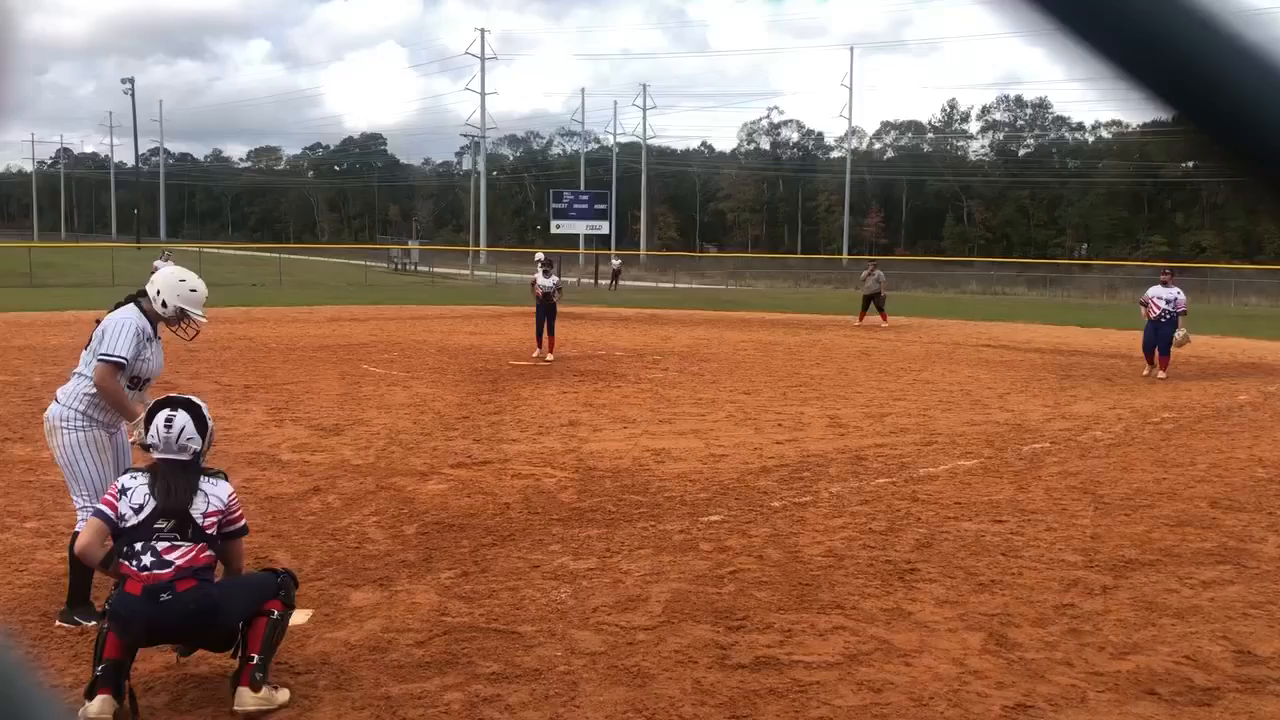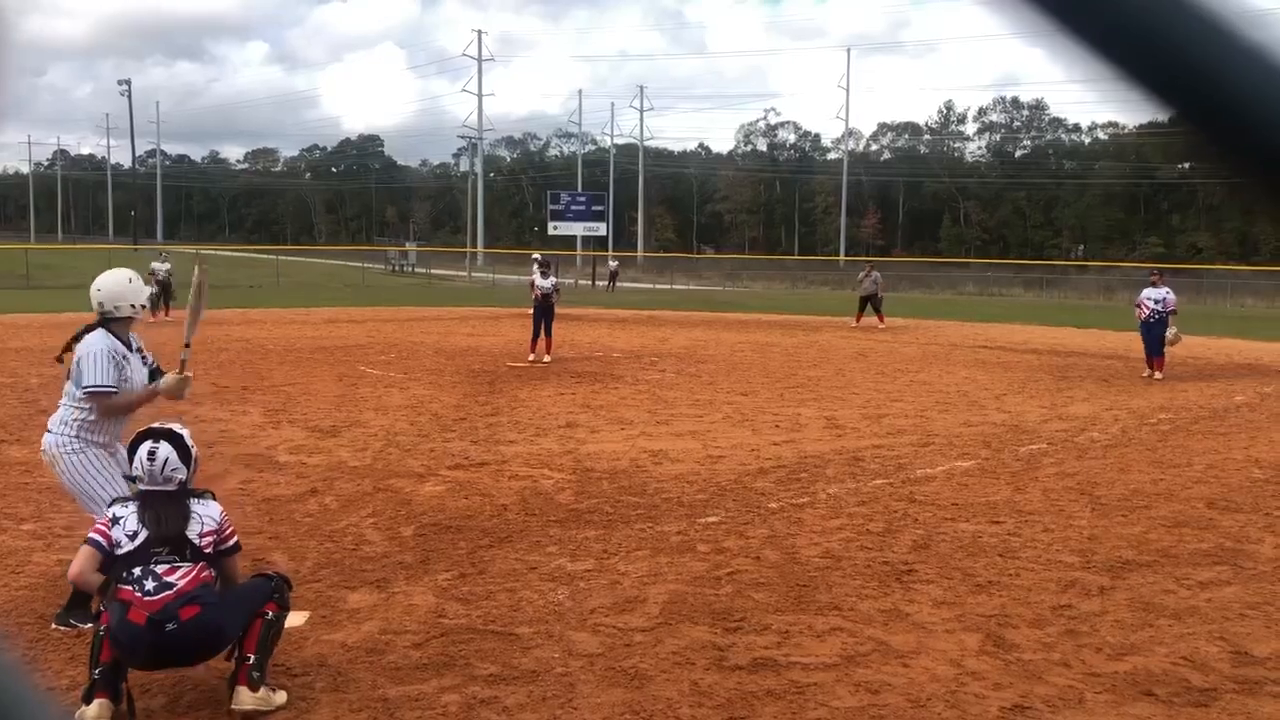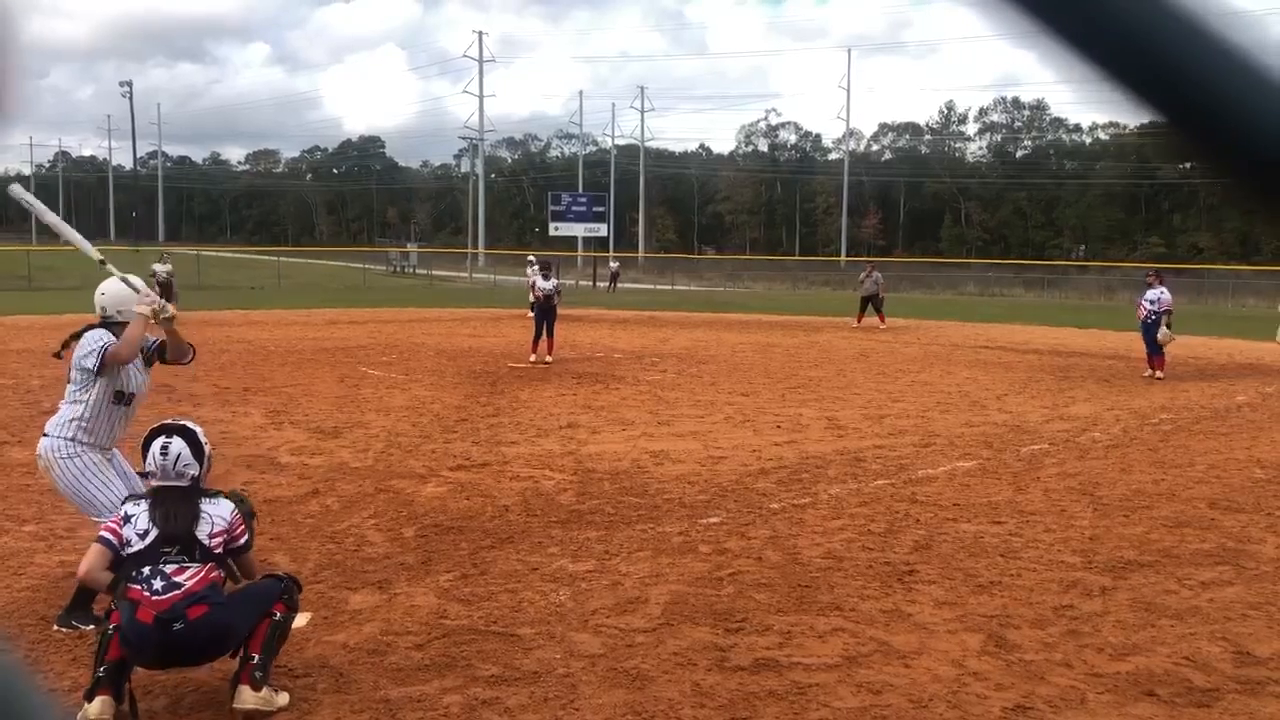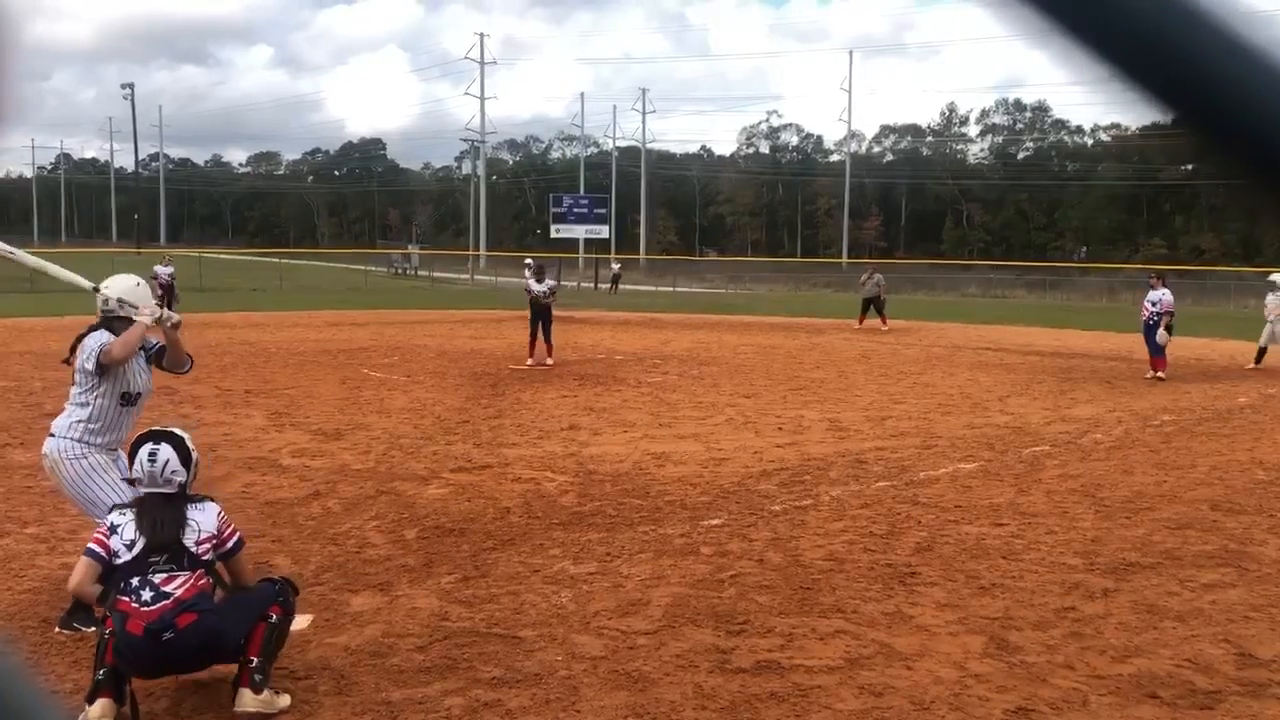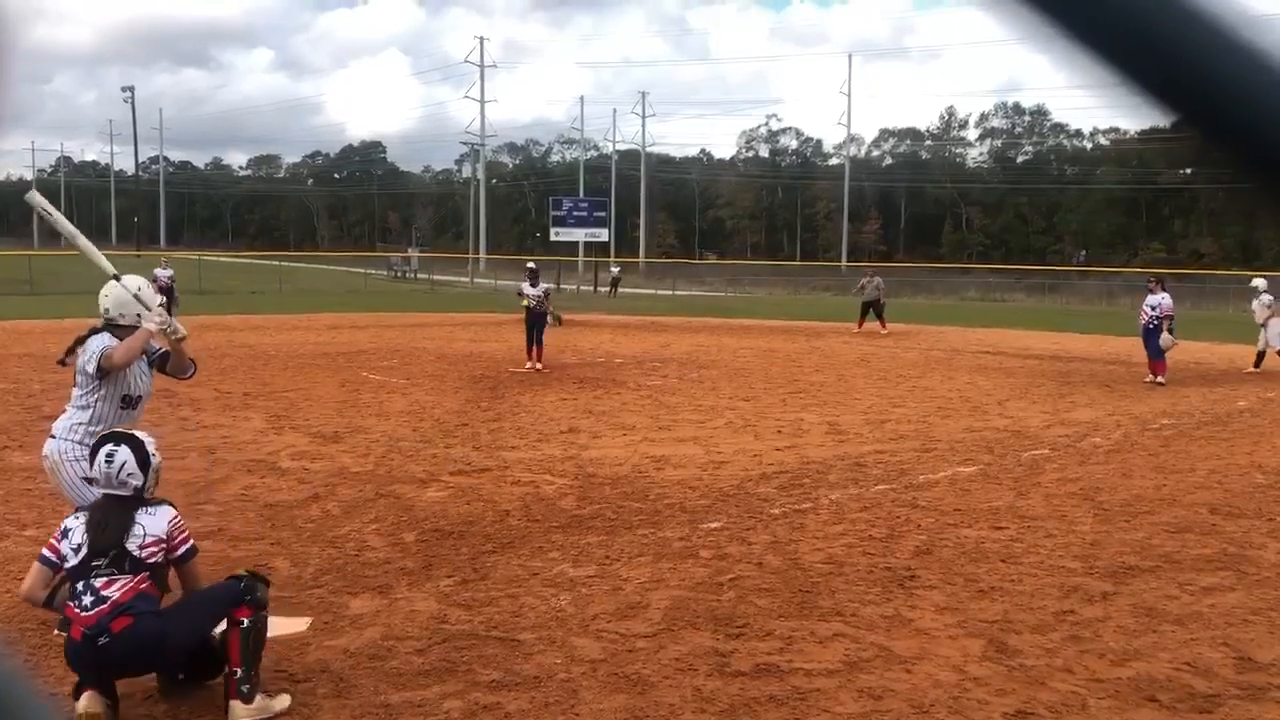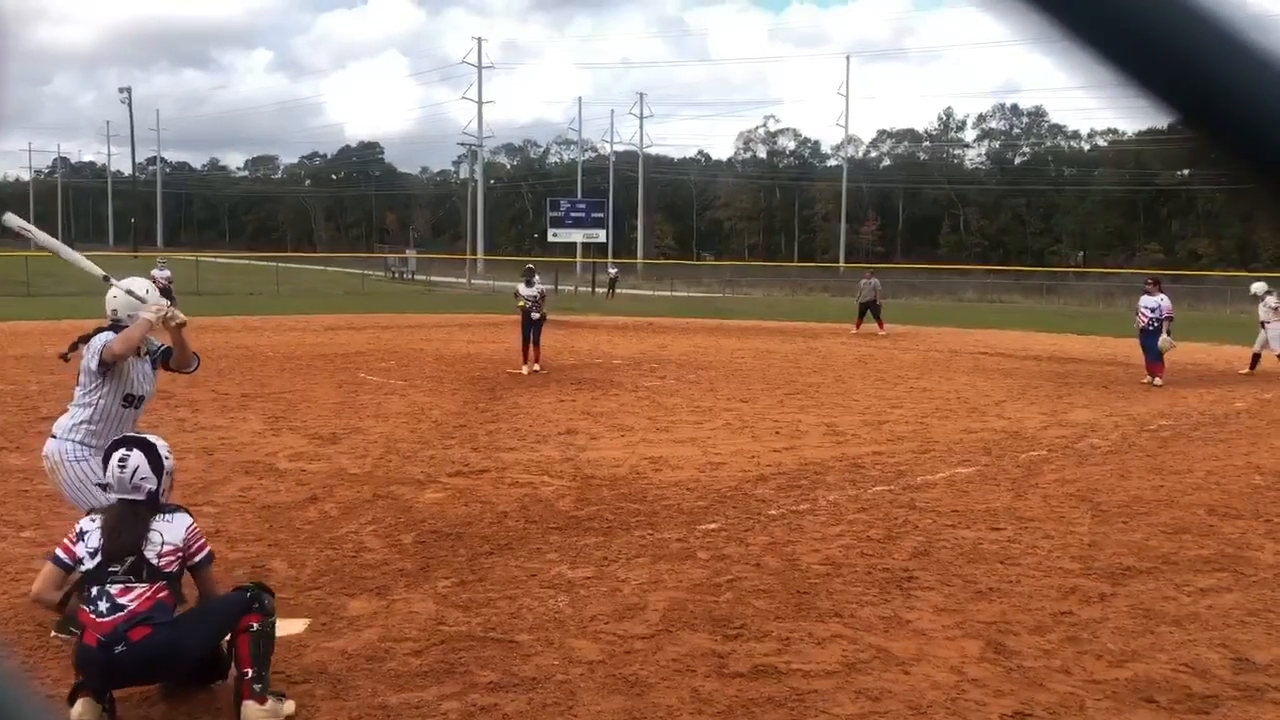
dt=0.5s
person 1, frame 1
left shoulder: (148, 326)
right shoulder: (127, 323)
right elbow: (104, 379)
right wrist: (138, 418)
left hip: (109, 424)
right hip: (76, 422)
right knee: (94, 511)
right ankle: (76, 608)
person 1, frame 2
left shoulder: (129, 342)
right shoulder: (98, 347)
left elbow: (155, 379)
right elbow: (107, 406)
left wrist: (174, 383)
right wrist: (159, 392)
left hip: (103, 444)
right hip: (72, 446)
right ankle: (73, 611)
person 1, frame 3
left shoulder: (138, 342)
right shoulder: (95, 340)
left elbow: (183, 355)
right elbow: (124, 355)
left wrist: (167, 325)
right wrist: (143, 315)
left hip: (100, 449)
right hip: (66, 449)
right ankle: (75, 612)
person 1, frame 4
left shoulder: (141, 343)
right shoulder: (97, 341)
left elbow: (180, 364)
right elbow: (117, 354)
left wrist: (170, 333)
right wrist: (144, 321)
left hip: (104, 449)
right hip: (73, 449)
right ankle: (78, 614)
person 1, frame 5
left shoulder: (143, 347)
right shoulder: (99, 343)
left elbow: (183, 371)
right elbow: (118, 360)
left wrist: (175, 341)
right wrist: (151, 327)
right hip: (72, 450)
person 1, frame 6
left shoulder: (147, 346)
right shoulder: (104, 342)
left elbow: (185, 363)
right elbow: (117, 351)
left wrist: (176, 331)
right wrist: (149, 319)
left hip: (106, 451)
right hip: (73, 450)
person 2, frame 1
left shoulder: (126, 484)
right shoulder: (219, 489)
left elbow: (84, 547)
right elbow: (235, 568)
left wrist: (124, 573)
left hip: (135, 620)
right hip: (196, 613)
right knee: (279, 583)
left ankle: (103, 693)
right ankle: (251, 686)
person 2, frame 2
left shoulder: (117, 513)
right shoulder: (209, 509)
left elbow: (78, 574)
right elbow: (231, 582)
left wrist: (117, 593)
left hip: (134, 645)
right hip: (199, 635)
left knee: (113, 607)
right knee: (273, 587)
right ankle: (249, 686)
person 2, frame 3
left shoulder: (130, 511)
right shoulder: (222, 507)
left elbow: (88, 573)
right elbow: (251, 575)
left wrist: (128, 591)
right wrist: (246, 526)
left hip: (143, 645)
right hip: (206, 636)
left knee: (122, 607)
right knee: (282, 588)
left ankle: (103, 695)
right ankle: (252, 685)
person 2, frame 4
left shoulder: (116, 520)
right shoulder: (208, 512)
left elbow: (78, 586)
right elbow: (244, 584)
left wrist: (118, 602)
left hip: (136, 656)
right hip: (198, 643)
right knee: (278, 591)
right ankle: (252, 688)
person 2, frame 5
left shoulder: (73, 523)
right shoulder: (163, 516)
left elbow: (30, 591)
right elbow: (194, 591)
left wrist: (79, 610)
left hip: (83, 657)
right hip: (142, 645)
right knee: (248, 589)
left ankle: (95, 690)
person 2, frame 6
left shoulder: (88, 526)
right shoulder: (179, 523)
left elbow: (41, 592)
right elbow: (210, 597)
left wrist: (91, 612)
left hip: (96, 662)
right hip: (156, 656)
right knee: (253, 599)
